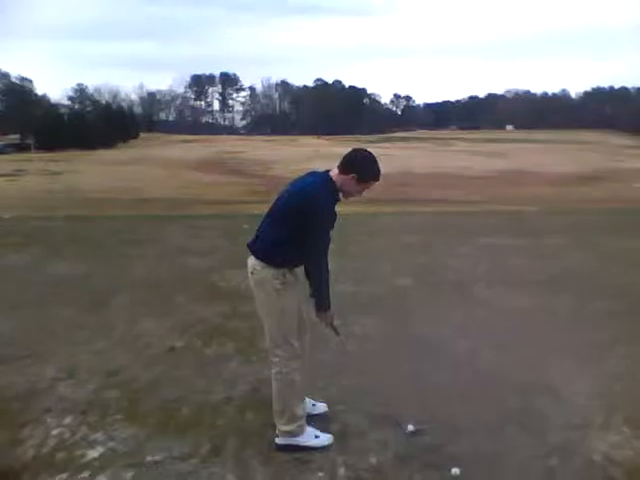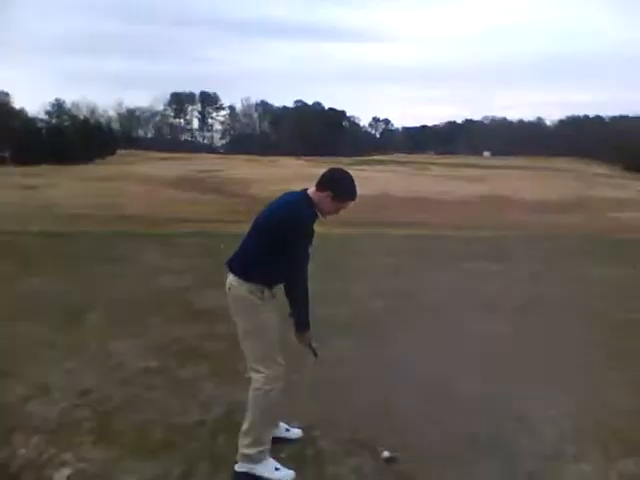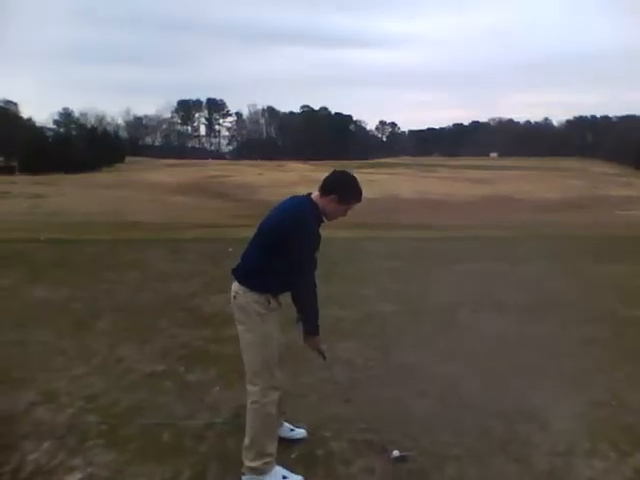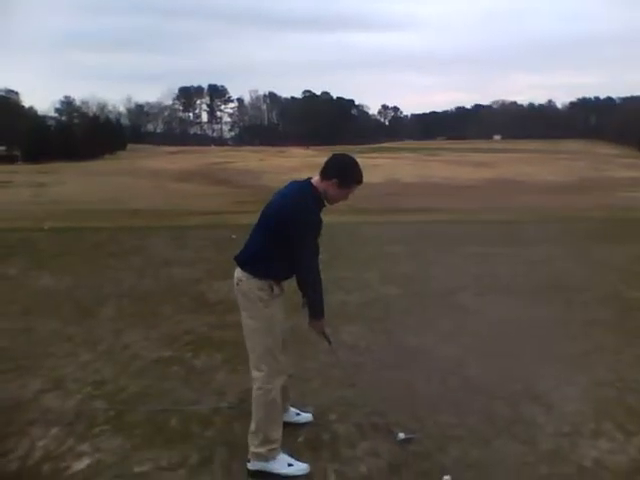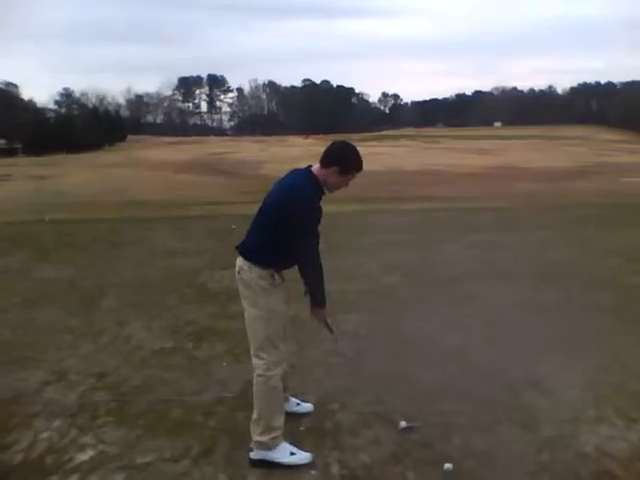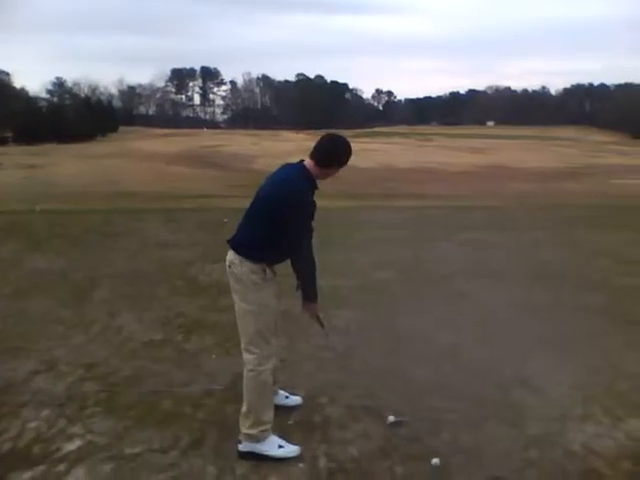
dt=0.4s
person 1, frame 1
left shoulder: (316, 182)
right shoulder: (319, 200)
right elbow: (317, 257)
left wrist: (316, 295)
right wrist: (323, 304)
left hip: (284, 264)
right hip: (271, 271)
left knee: (299, 335)
right knee: (287, 352)
left ankle: (294, 400)
right ankle: (290, 431)
person 1, frame 2
left shoulder: (295, 203)
right shoulder: (298, 217)
left elbow: (290, 268)
right elbow: (297, 273)
left wrist: (296, 312)
right wrist: (302, 324)
left hip: (253, 283)
right hip: (250, 289)
left knee: (267, 362)
right knee: (268, 370)
left ankle: (267, 423)
person 1, frame 3
left shoulder: (298, 207)
right shoulder: (303, 223)
right elbow: (304, 280)
left wrist: (302, 313)
right wrist: (311, 329)
left hip: (257, 291)
right hip: (255, 298)
left knee: (269, 370)
right knee: (263, 382)
left ankle: (273, 423)
person 1, frame 4
left shoulder: (299, 192)
right shoulder: (303, 208)
left elbow: (299, 259)
right elbow: (307, 265)
left wrist: (308, 300)
right wrist: (316, 312)
left hip: (260, 277)
right hip: (258, 284)
left knee: (274, 354)
right knee: (269, 367)
left ankle: (278, 408)
person 1, frame 5
left shoulder: (299, 180)
right shoulder: (303, 197)
left elbow: (300, 247)
right elbow: (307, 253)
left wrist: (310, 287)
right wrist: (318, 301)
left hip: (262, 266)
right hip: (259, 273)
left knee: (276, 343)
right knee: (269, 356)
left ankle: (278, 398)
right ankle: (265, 444)
person 1, frame 6
left shoulder: (291, 174)
right shoulder: (298, 193)
right elbow: (301, 248)
left wrist: (303, 283)
right wrist: (310, 295)
left hip: (252, 260)
right hip: (251, 267)
left knee: (266, 337)
right knee: (260, 350)
left ankle: (267, 392)
right ankle: (254, 437)
